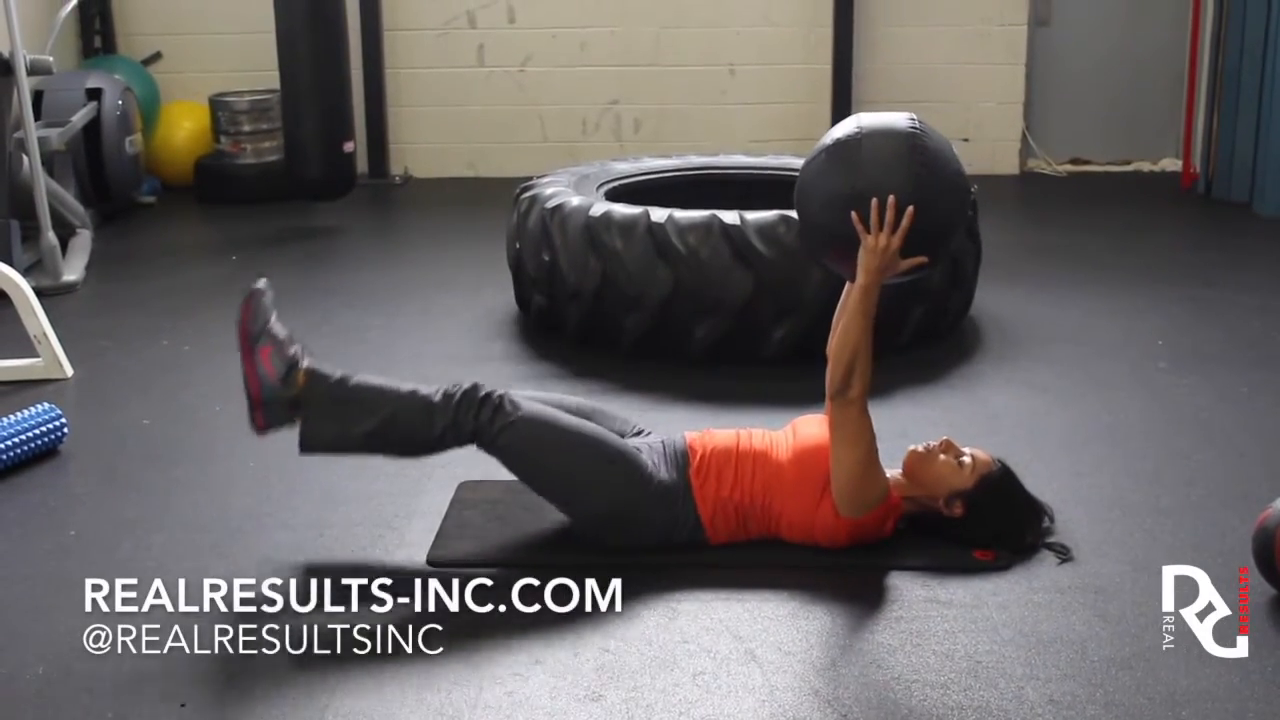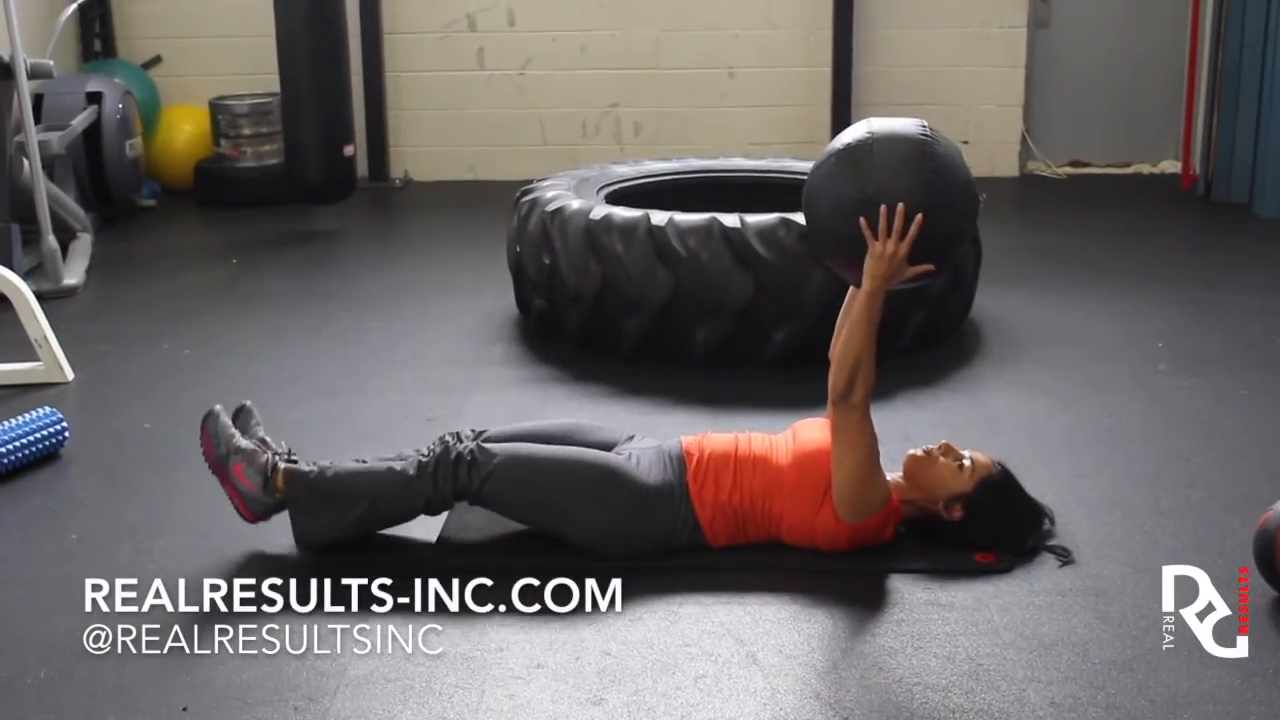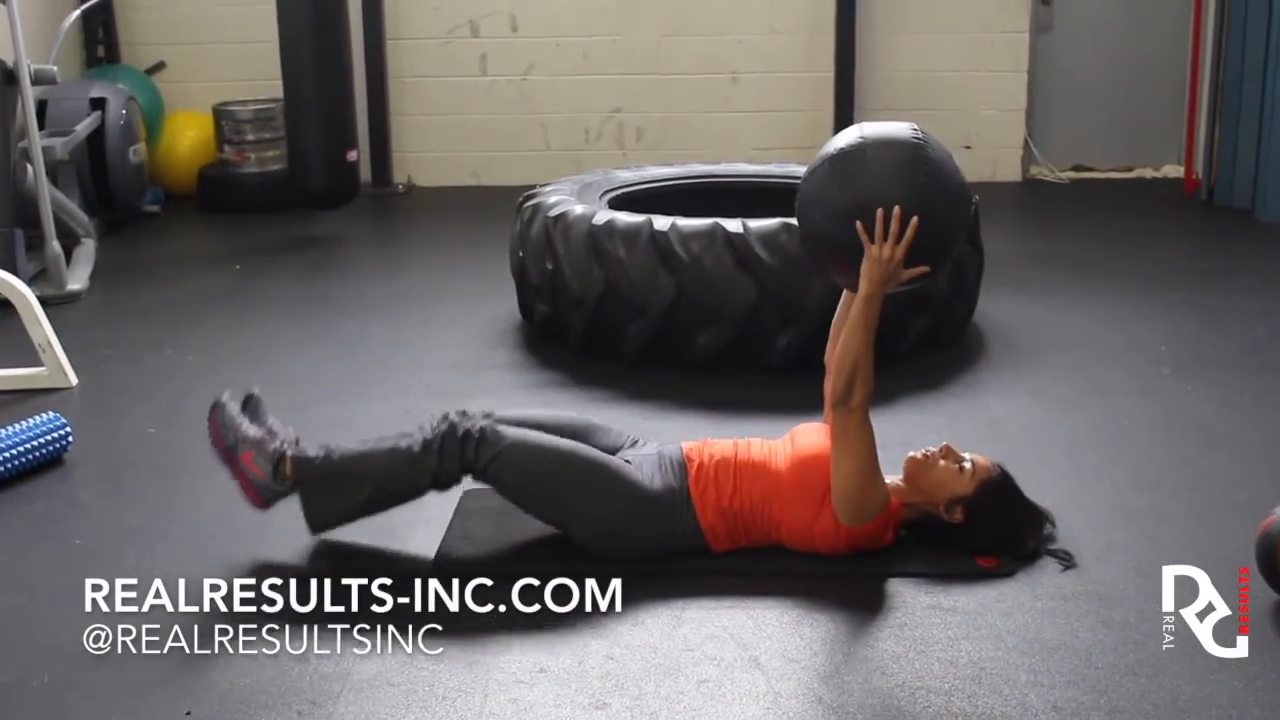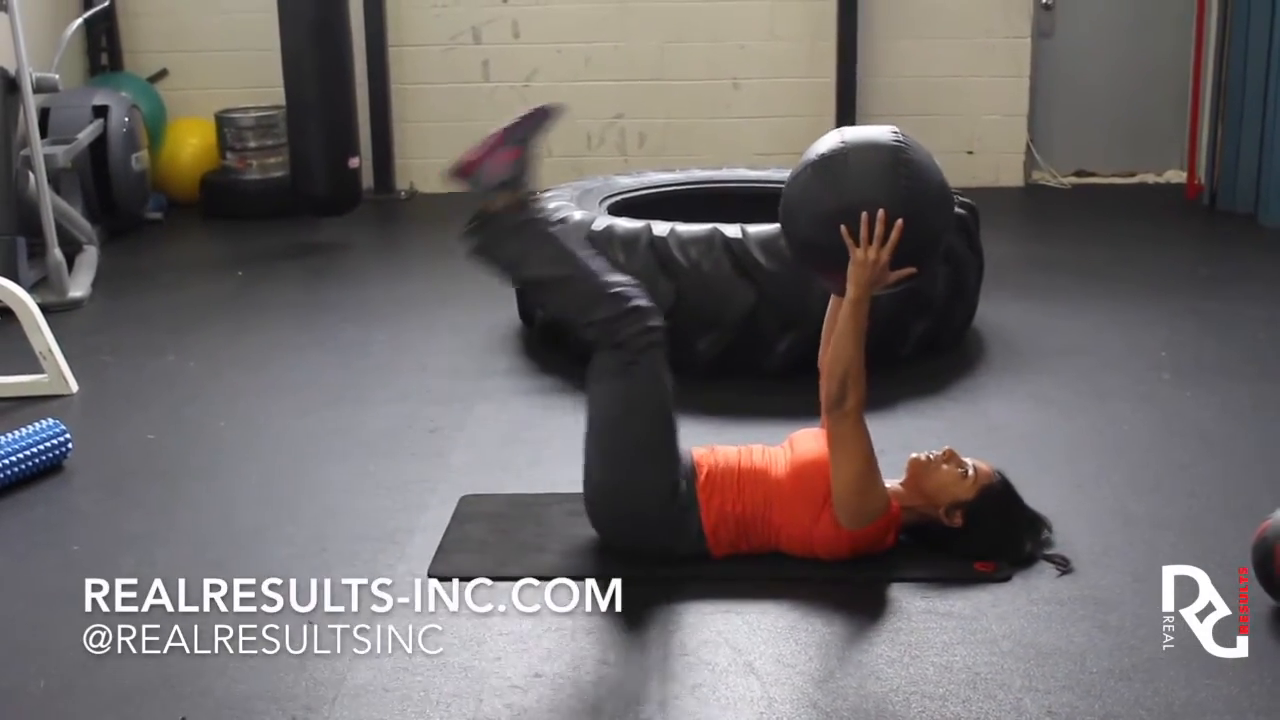
dt=0.5s
person 1, frame 1
left shoulder: (868, 510)
right shoulder: (880, 487)
left elbow: (842, 392)
right elbow: (843, 380)
left wrist: (868, 283)
right wrist: (864, 276)
left hip: (653, 505)
right hip: (663, 461)
left knee: (478, 408)
right knee: (491, 401)
left ankle: (294, 390)
right ankle: (301, 389)
person 1, frame 2
left shoulder: (869, 513)
right shoulder: (877, 482)
left elbow: (850, 397)
right elbow: (841, 370)
left wrist: (876, 285)
right wrist: (863, 275)
left hip: (650, 508)
right hip: (658, 465)
left knee: (461, 468)
right knee: (471, 443)
left ankle: (279, 489)
right ankle: (286, 475)
person 1, frame 3
left shoulder: (869, 516)
right shoulder: (876, 491)
left elbow: (848, 401)
right elbow: (837, 371)
left wrist: (873, 288)
right wrist: (859, 277)
left hip: (652, 514)
right hip: (660, 467)
left knee: (469, 442)
right knee: (480, 426)
left ankle: (288, 471)
right ankle: (298, 461)
person 1, frame 4
left shoulder: (865, 521)
right shoulder: (885, 498)
left elbow: (841, 403)
right elbow: (836, 384)
left wrist: (858, 293)
right wrist: (851, 291)
left hip: (649, 517)
right hip: (674, 488)
left knee: (632, 327)
right knee: (615, 323)
left ankle: (503, 204)
right ankle: (501, 225)
